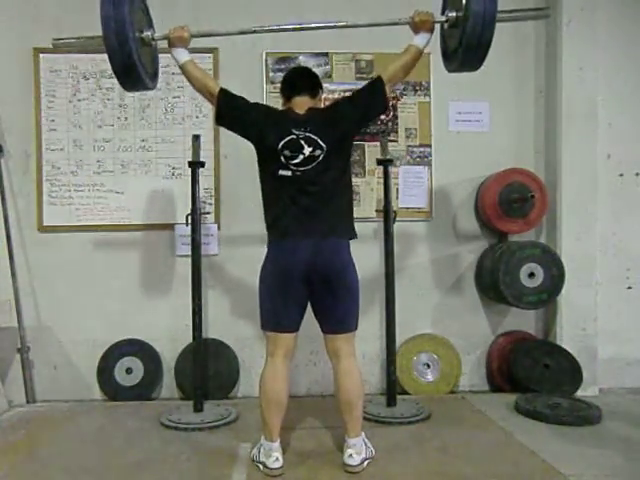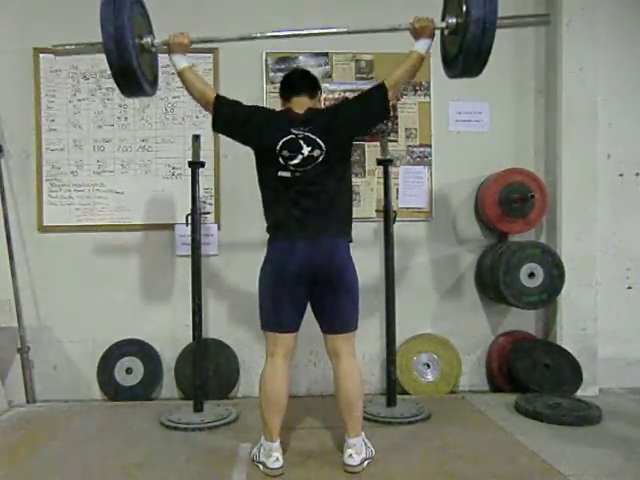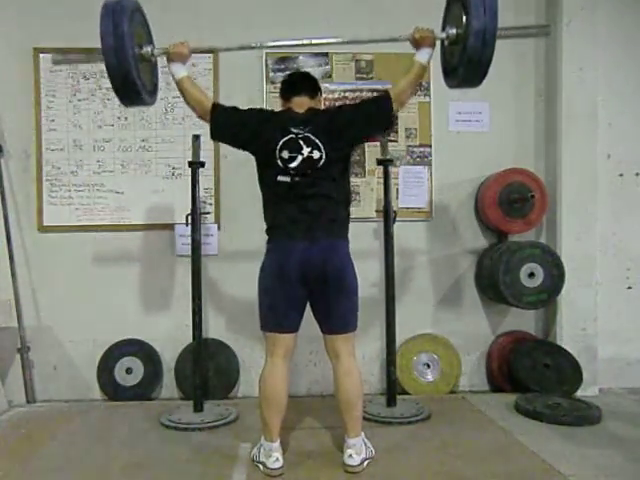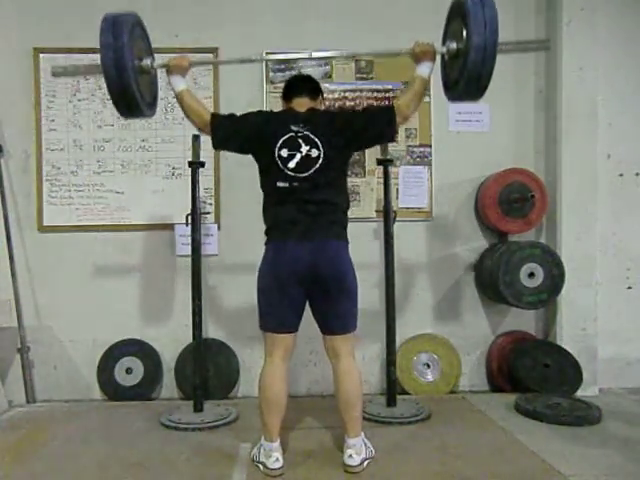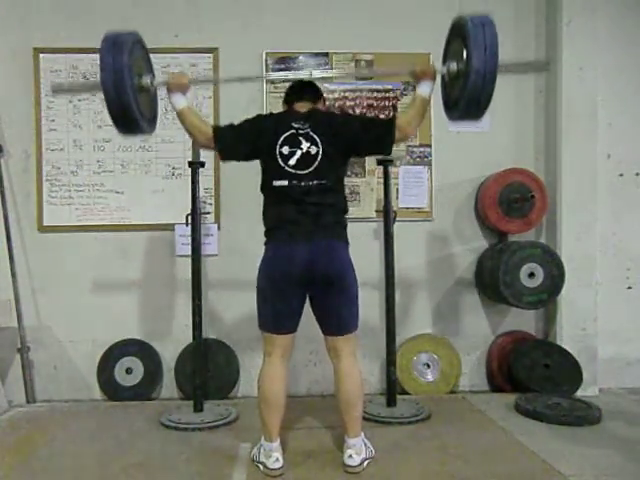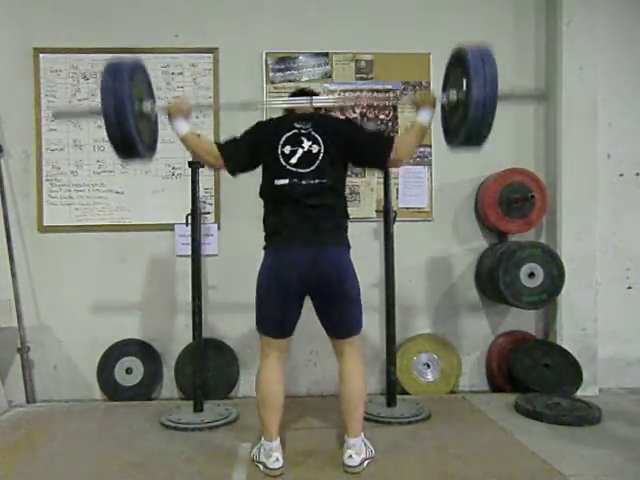
dt=0.1s
person 1, frame 1
left shoulder: (264, 123)
right shoulder: (340, 118)
left elbow: (211, 89)
right elbow: (390, 78)
left wrist: (180, 51)
right wrist: (422, 37)
left hip: (284, 255)
right hip: (334, 253)
left knee: (278, 356)
right knee: (343, 355)
person 1, frame 2
left shoulder: (263, 125)
right shoulder: (340, 120)
left elbow: (207, 96)
right elbow: (392, 84)
left wrist: (179, 58)
right wrist: (423, 43)
left hip: (283, 255)
right hip: (333, 253)
left knee: (278, 356)
right knee: (343, 355)
person 1, frame 3
left shoulder: (263, 125)
right shoulder: (340, 122)
left elbow: (204, 109)
right elbow: (398, 96)
left wrist: (178, 67)
right wrist: (423, 53)
left hip: (283, 253)
right hip: (332, 252)
left knee: (277, 355)
right knee: (343, 354)
person 1, frame 4
left shoulder: (263, 125)
right shoulder: (340, 123)
left elbow: (204, 120)
right elbow: (402, 111)
left wrist: (178, 80)
right wrist: (424, 67)
left hip: (282, 255)
right hip: (331, 253)
left knee: (276, 356)
right knee: (343, 355)
person 1, frame 5
left shoulder: (264, 128)
right shoulder: (340, 125)
left elbow: (206, 137)
right elbow: (404, 130)
left wrist: (178, 100)
right wrist: (424, 89)
left hip: (281, 253)
right hip: (331, 252)
left knee: (275, 354)
right knee: (344, 352)
person 1, frame 6
left shoulder: (267, 132)
right shoulder: (341, 130)
left elbow: (213, 157)
right elbow: (400, 152)
left wrist: (181, 124)
right wrist: (424, 114)
left hip: (281, 259)
right hip: (333, 257)
left knee: (272, 356)
right knee: (349, 354)
right ankle: (355, 447)
